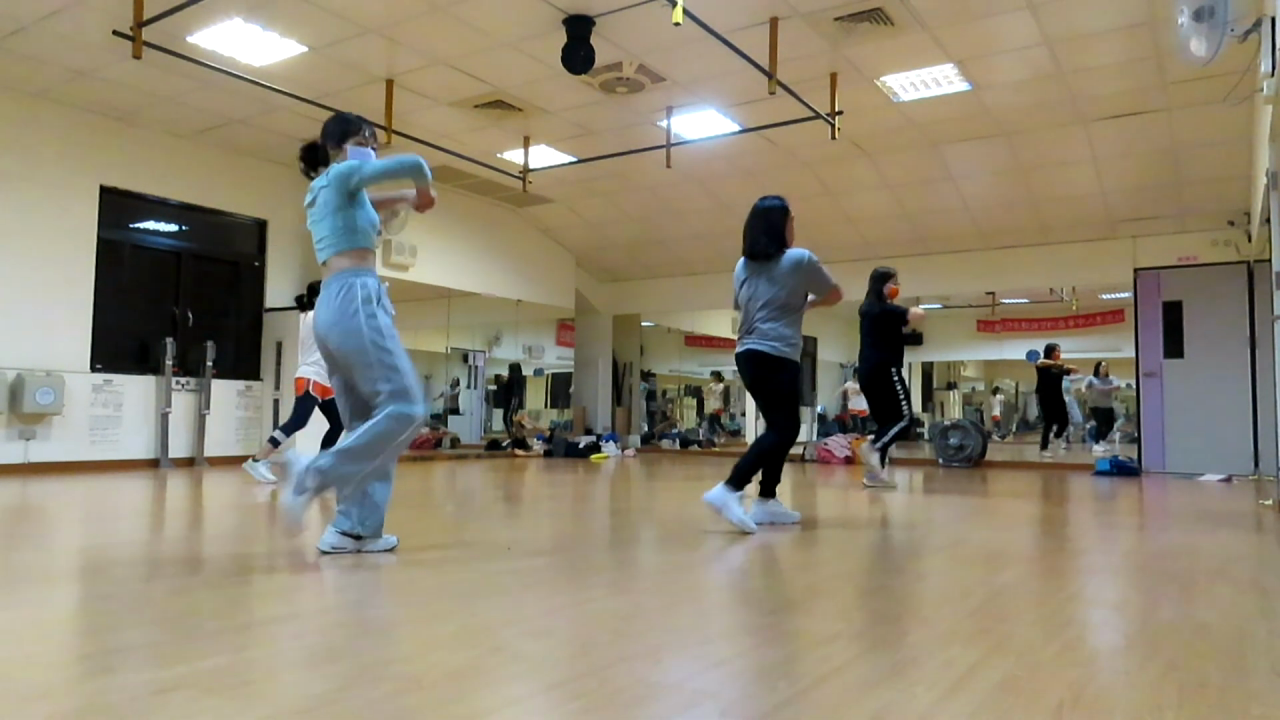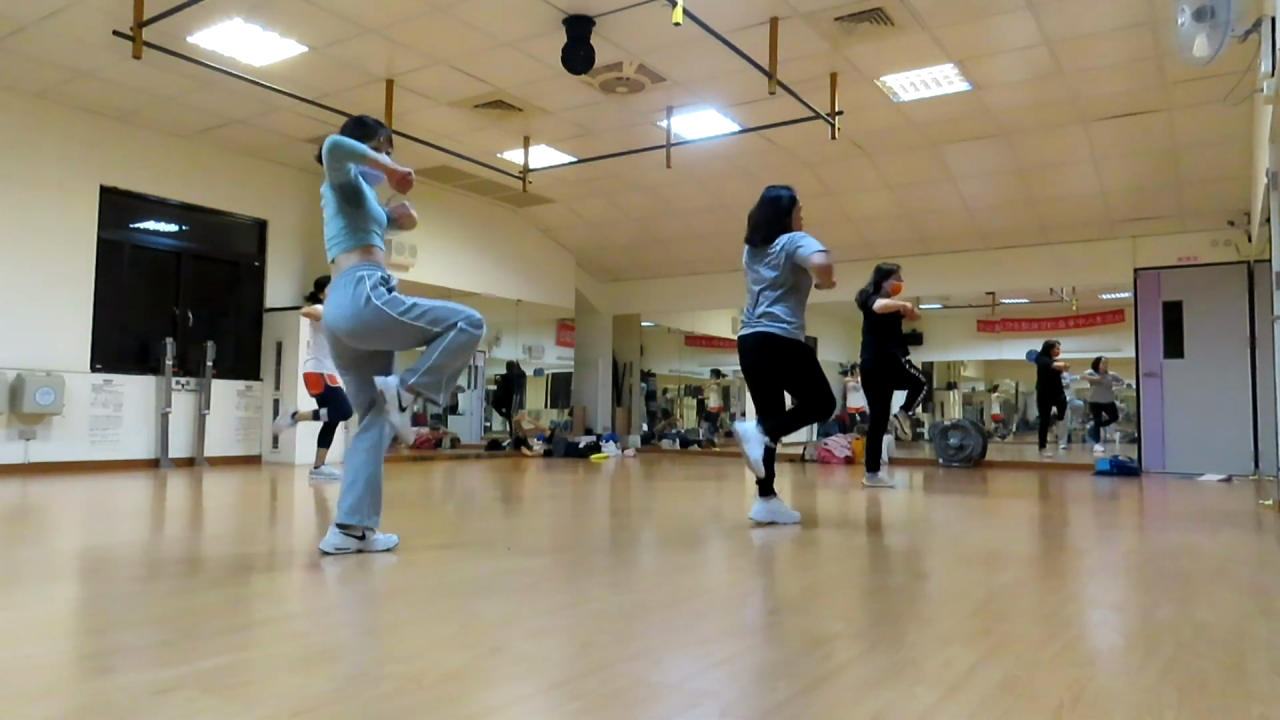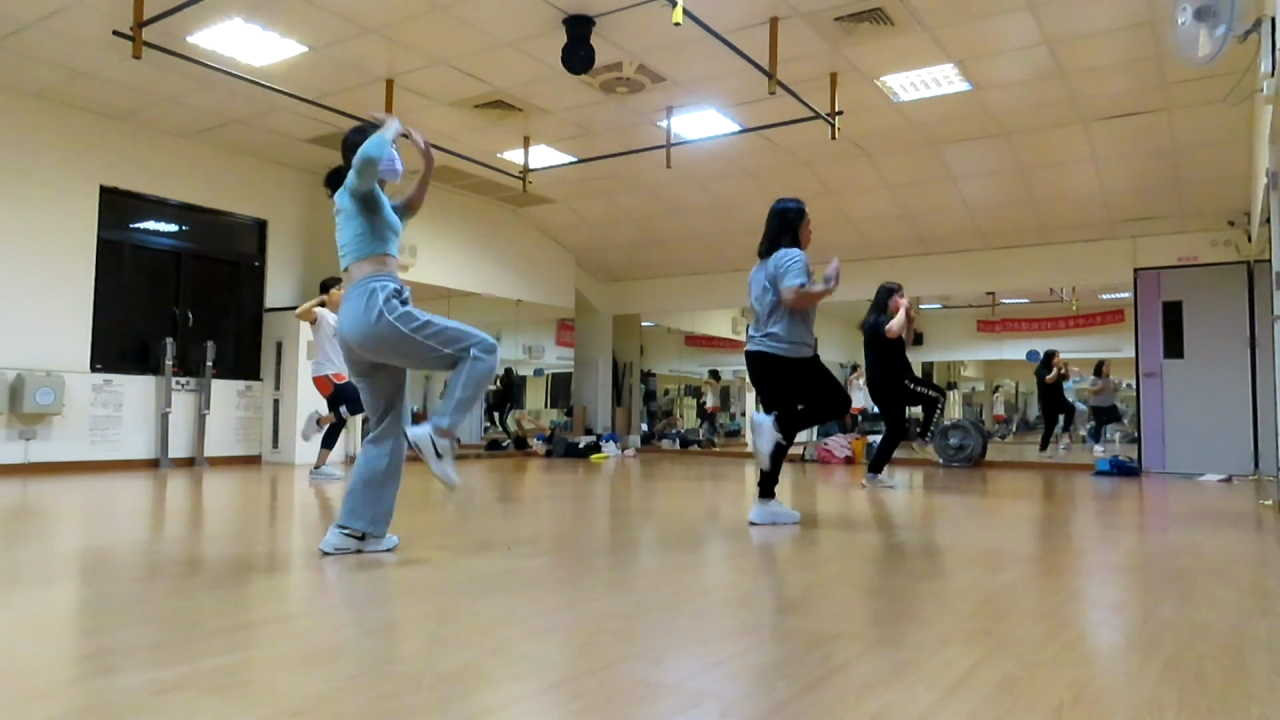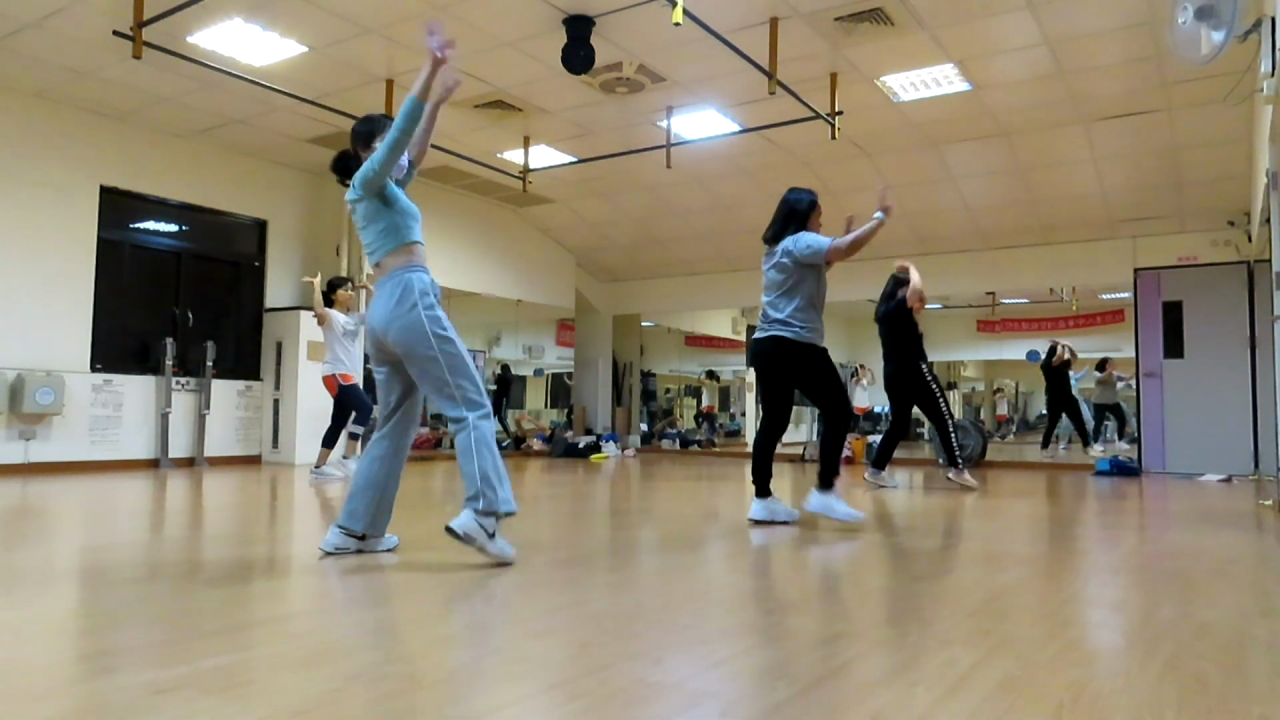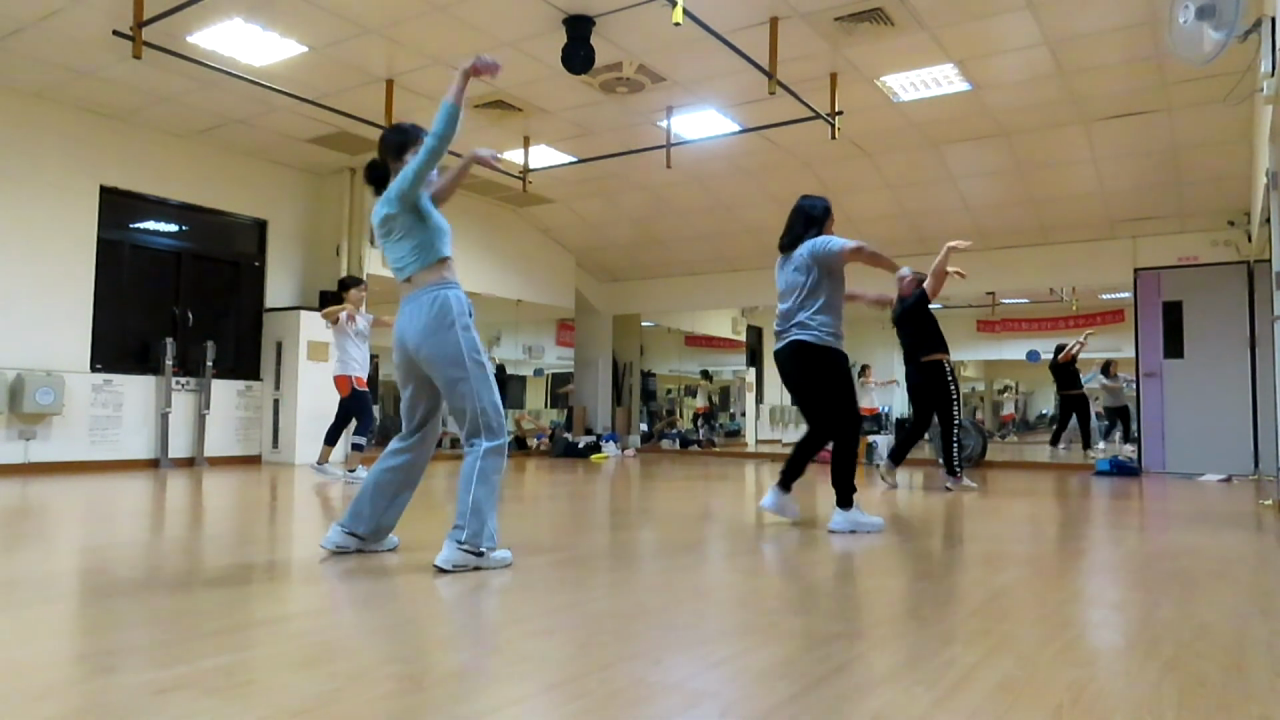
dt=0.2s
person 1, frame 1
left shoulder: (319, 195)
right shoulder: (339, 175)
left elbow: (362, 205)
right elbow: (410, 164)
left wrist: (401, 197)
right wrist: (425, 190)
left hip: (332, 311)
right hip: (355, 303)
left knee: (366, 421)
right knee: (404, 410)
left ankle: (353, 528)
right ankle: (315, 474)
person 1, frame 2
left shoulder: (354, 194)
right shoulder: (343, 181)
left elbow: (386, 221)
right elbow: (333, 146)
left wrist: (402, 213)
right wrist: (387, 168)
left hip: (340, 312)
right hip: (362, 297)
left knee: (374, 420)
right knee: (468, 323)
left ankle: (351, 527)
right ankle: (403, 392)
person 1, frame 3
left shoulder: (370, 201)
right shoulder: (359, 186)
left elbow: (405, 211)
right elbow: (367, 157)
left wrist: (427, 166)
right wrist: (392, 127)
left hip: (355, 320)
right hip: (376, 307)
left knee: (385, 429)
right knee: (480, 349)
left ankle: (354, 529)
right ankle: (438, 433)
person 1, frame 4
left shoulder: (378, 191)
right shoulder: (369, 179)
left elbow: (413, 155)
right elbow: (400, 128)
left wrist: (437, 97)
right wrist: (431, 69)
left hip: (385, 313)
right hip: (410, 302)
left knee: (395, 425)
right knee: (472, 410)
left ankle: (356, 529)
right ankle: (482, 513)
person 1, frame 5
left shoulder: (390, 209)
right shoulder: (400, 193)
left elbow: (432, 198)
right elbow: (436, 139)
left wrist: (468, 163)
right wrist: (463, 79)
left hip: (410, 323)
right hip: (442, 314)
left knee: (415, 438)
right knee: (488, 433)
left ankle: (357, 530)
right ankle: (469, 543)
person 2, frame 1
left shoulder: (743, 265)
right shoulder: (800, 260)
right elbow: (834, 295)
right wrist: (809, 301)
left hip: (748, 356)
right hip: (777, 358)
left knee: (784, 429)
right knee: (780, 431)
left ankle: (766, 501)
right ankle: (728, 491)
person 2, frame 2
left shoulder: (751, 251)
right shoulder: (795, 242)
right elbow: (821, 264)
right wrist: (825, 281)
left hip: (750, 341)
right hip: (781, 341)
left knee: (770, 419)
right knee: (822, 404)
left ankle: (766, 500)
right ankle: (759, 432)
person 2, frame 3
left shoulder: (762, 265)
right shoulder: (793, 257)
right elbow: (795, 296)
right wrist: (828, 285)
left hip: (758, 356)
right hip: (789, 357)
left knee: (781, 429)
right knee: (838, 403)
left ankle: (766, 502)
right ankle: (773, 423)
person 2, frame 4
left shoulder: (776, 250)
right shoulder: (801, 242)
left elbow: (817, 266)
right elbow: (844, 249)
left wrist: (846, 235)
right wrist: (880, 216)
left hip: (765, 345)
right hip: (796, 344)
left knee: (774, 422)
right knee: (839, 413)
left ankle: (762, 500)
right ankle: (824, 493)
person 2, frame 5
left shoulder: (789, 258)
right shoulder: (818, 245)
right elbow: (857, 250)
left wrist: (867, 296)
right wrist: (900, 271)
left hip: (788, 351)
right hip: (816, 351)
left knee: (821, 430)
right knee: (847, 427)
left ankle: (781, 492)
right ankle: (845, 510)
person 3, frame 1
left shoulder: (868, 309)
right shoulder: (887, 309)
left elbow: (902, 318)
right elbow: (916, 316)
left wrist: (903, 315)
right wrist: (913, 311)
left hip: (867, 372)
right hip: (885, 370)
left knee: (885, 422)
right knee: (903, 419)
left ankle: (874, 472)
right ankle: (874, 449)
person 3, frame 2
left shoulder: (877, 302)
right shoulder: (875, 300)
left elbow: (912, 315)
right elbow: (879, 307)
left wrist: (907, 309)
right wrist: (903, 304)
left hip: (870, 368)
right hip: (890, 362)
left knee: (878, 419)
right knee: (920, 382)
left ankle: (872, 473)
right ankle: (904, 415)
person 3, frame 3
left shoulder: (881, 323)
right shoulder: (879, 322)
left elbow: (903, 343)
right elbow: (893, 331)
left wrist: (909, 322)
right wrist: (903, 310)
left hip: (880, 387)
right hip: (895, 383)
left knee: (894, 430)
right knee: (938, 396)
left ankle: (873, 474)
right ankle: (923, 439)
person 3, frame 4
left shoulder: (888, 312)
right shoulder: (894, 308)
left elbow: (920, 303)
right elbow: (916, 291)
right wrist: (911, 269)
left hip: (894, 376)
right hip: (914, 371)
left knee: (898, 425)
right knee: (942, 418)
left ankle: (876, 470)
right ankle: (956, 469)
person 3, frame 5
left shoulder: (907, 311)
right shoulder: (914, 305)
left elbow: (932, 289)
right elbow: (933, 278)
left wrist: (947, 272)
right wrist: (948, 249)
left hip: (916, 373)
right hip: (937, 369)
left knee: (919, 424)
right knee: (951, 424)
left ankle: (890, 464)
right ankle: (955, 476)
person 4, frame 1
left shoulder: (307, 317)
left hip: (322, 381)
right hip: (311, 378)
left knee: (338, 424)
right knee: (297, 421)
right ankle: (257, 461)
person 4, frame 2
right shoulder: (319, 311)
right elbow: (305, 311)
left hip: (327, 373)
right hip: (318, 373)
left knee: (333, 420)
right knee: (344, 411)
left ankle: (319, 466)
right ankle: (295, 417)
person 4, frame 3
right shoulder: (319, 314)
right elbow: (299, 313)
right wrist: (319, 300)
left hip: (339, 375)
right hip: (326, 374)
left knee: (338, 422)
right knee: (363, 401)
left ankle: (319, 467)
right ankle: (320, 421)
person 4, frame 4
left shoulder: (356, 317)
right shoulder: (329, 316)
right elbow: (318, 311)
left wrist: (368, 289)
right wrist: (317, 285)
left hip: (351, 376)
right hip: (335, 374)
left knee: (339, 423)
right knee: (365, 408)
left ankle: (319, 466)
right ankle: (348, 457)
person 4, frame 5
left shoulder: (365, 318)
right shoulder: (340, 317)
left elbow: (390, 322)
right elbow: (325, 313)
right wrist: (345, 307)
left hip: (358, 376)
right hip: (347, 375)
left knee: (342, 421)
right knee: (366, 419)
left ankle: (321, 462)
right ankle: (352, 470)
